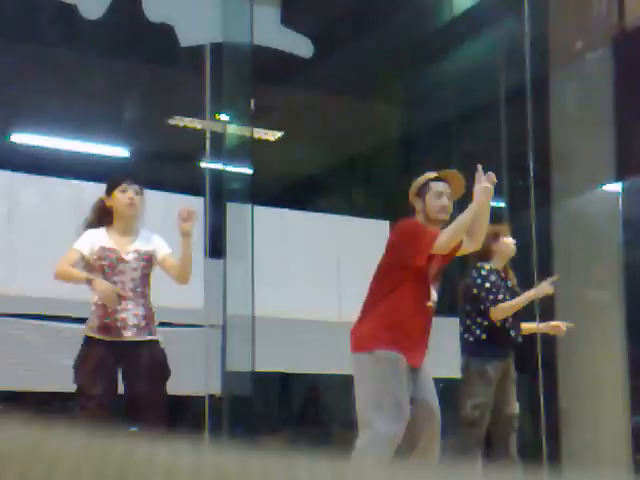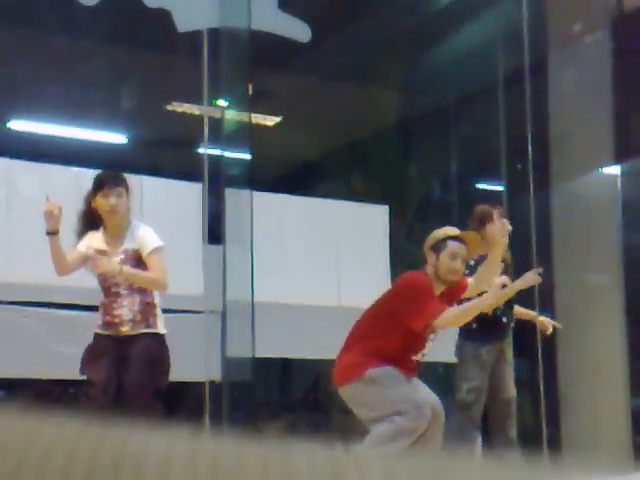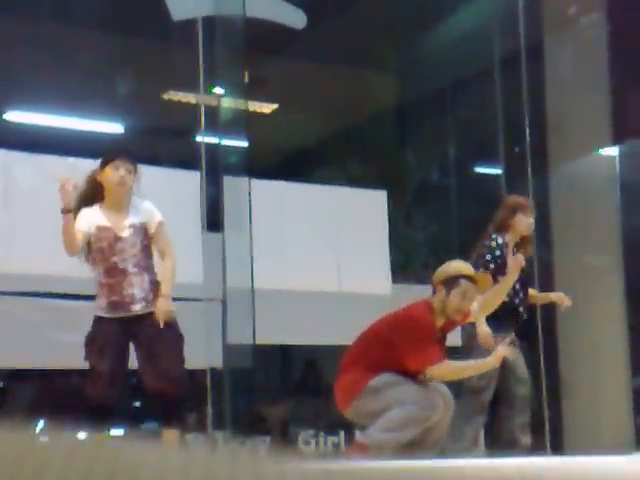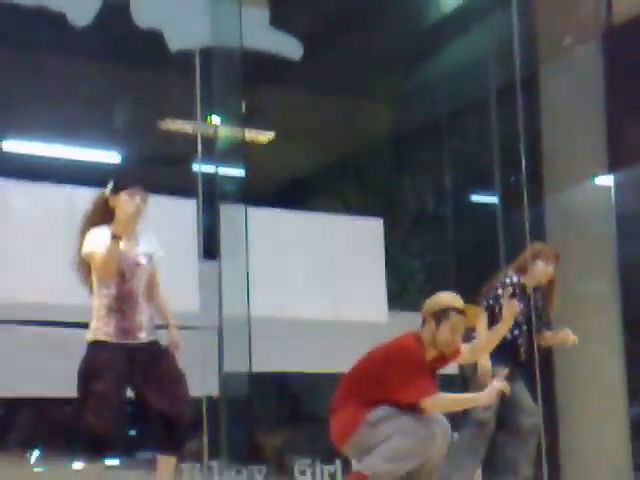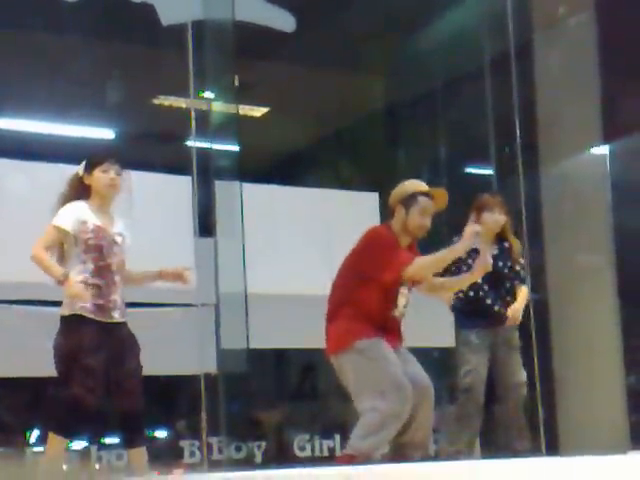
dt=1s
person 1, frame 1
left shoulder: (151, 241)
right shoulder: (93, 237)
left elbow: (182, 277)
right elbow: (61, 270)
left wrist: (186, 237)
right wrist: (92, 280)
left hip: (142, 337)
right hip: (101, 336)
left knee: (149, 408)
right knee: (93, 405)
person 1, frame 2
left shoulder: (142, 234)
right shoulder: (92, 239)
left elbow: (161, 282)
right elbow: (63, 269)
left wrist: (118, 269)
right wrist: (53, 231)
left hip: (145, 333)
right hip: (107, 333)
left knee: (141, 404)
right knee: (95, 400)
person 1, frame 3
left shoulder: (145, 210)
right shoulder: (89, 216)
left elbow: (168, 256)
right elbow: (72, 250)
left wrist: (165, 295)
right wrist: (67, 209)
left hip: (149, 310)
right hip: (108, 314)
left knee: (169, 378)
right knee: (101, 385)
left ankle: (170, 448)
person 1, frame 4
left shoulder: (147, 241)
right shoulder: (98, 235)
right elbow: (105, 273)
left wrist: (171, 327)
right wrist: (118, 232)
left hip: (145, 342)
right hip: (107, 342)
left knee: (176, 409)
right knee: (101, 421)
person 1, frame 5
left shoulder: (118, 224)
right shoulder: (76, 211)
right elbow: (39, 250)
left wrist: (161, 275)
right wrist: (66, 279)
left hip: (116, 322)
right hip: (81, 319)
left knee: (131, 399)
right knee: (79, 397)
left ankle: (142, 475)
right ankle: (49, 473)
person 2, frame 1
left shoulder: (505, 279)
right shoulder: (480, 274)
left elbow: (509, 323)
right elbow: (496, 312)
left wrist: (546, 327)
right wrist: (535, 293)
left hip: (504, 358)
right hip: (481, 359)
left knee: (507, 420)
right knee: (474, 422)
person 2, frame 2
left shoulder: (501, 262)
right shoulder: (472, 261)
left wrist: (535, 317)
right wrist: (519, 284)
left hip: (502, 342)
right hip: (476, 343)
left knee: (505, 404)
right knee: (470, 408)
person 2, frame 3
left shoulder: (517, 251)
right shoulder: (494, 244)
left wrist: (550, 297)
right wrist: (480, 323)
left hip: (506, 330)
right hip: (489, 328)
left knee: (519, 388)
right knee: (479, 391)
left ankle: (513, 449)
right ankle: (462, 452)
person 2, frame 4
left shoulder: (537, 297)
right shoulder: (508, 282)
left elbow: (538, 336)
right elbow: (482, 315)
left wrist: (559, 337)
right wrist: (482, 356)
left hip: (512, 367)
right hip: (490, 362)
left knee: (528, 420)
right knee: (483, 421)
person 2, frame 5
left shoulder: (511, 248)
left elbow: (522, 283)
right elbow: (440, 279)
left wrist: (519, 304)
left hip: (504, 327)
right hip: (471, 328)
left knee: (515, 388)
right knee: (472, 389)
left ankle: (519, 450)
right ankle: (457, 453)
person 3, frame 1
left shoulder: (437, 243)
right shoulder: (408, 229)
left elbow: (473, 242)
right elbow: (444, 243)
left wrist: (485, 199)
right wrist: (475, 204)
left hip: (411, 350)
right hip: (380, 344)
left knee: (428, 417)
right knee: (387, 422)
person 3, frame 2
left shoulder: (442, 286)
right shoulder: (414, 283)
left elbow: (477, 283)
right elbow: (444, 321)
left wrist: (499, 244)
right wrist: (490, 297)
left hip: (391, 369)
right hip: (359, 369)
left knee: (432, 412)
right knee: (413, 412)
person 3, frame 3
left shoulder: (443, 313)
right shoulder: (417, 318)
left elbow: (482, 308)
right elbow: (436, 370)
left wrist: (511, 276)
right wrist: (488, 362)
left hip: (384, 386)
right hip: (358, 388)
left knee: (442, 402)
right knee: (430, 400)
right ankle: (363, 451)
person 3, frame 4
left shoulder: (434, 347)
right shoulder: (407, 351)
left elbow: (472, 352)
right elbow: (430, 403)
left wrist: (505, 323)
right wrist: (481, 397)
left hip: (379, 417)
right hip: (353, 423)
left knee: (439, 431)
right knee: (427, 433)
person 3, frame 5
left shoulder: (407, 249)
right shoulder: (378, 238)
left elbow: (430, 285)
right elbow: (416, 271)
left wrist: (470, 277)
right wrist: (460, 248)
left hip: (384, 336)
right hip: (355, 335)
left knee: (421, 391)
right knee: (393, 398)
right ankle: (351, 466)
